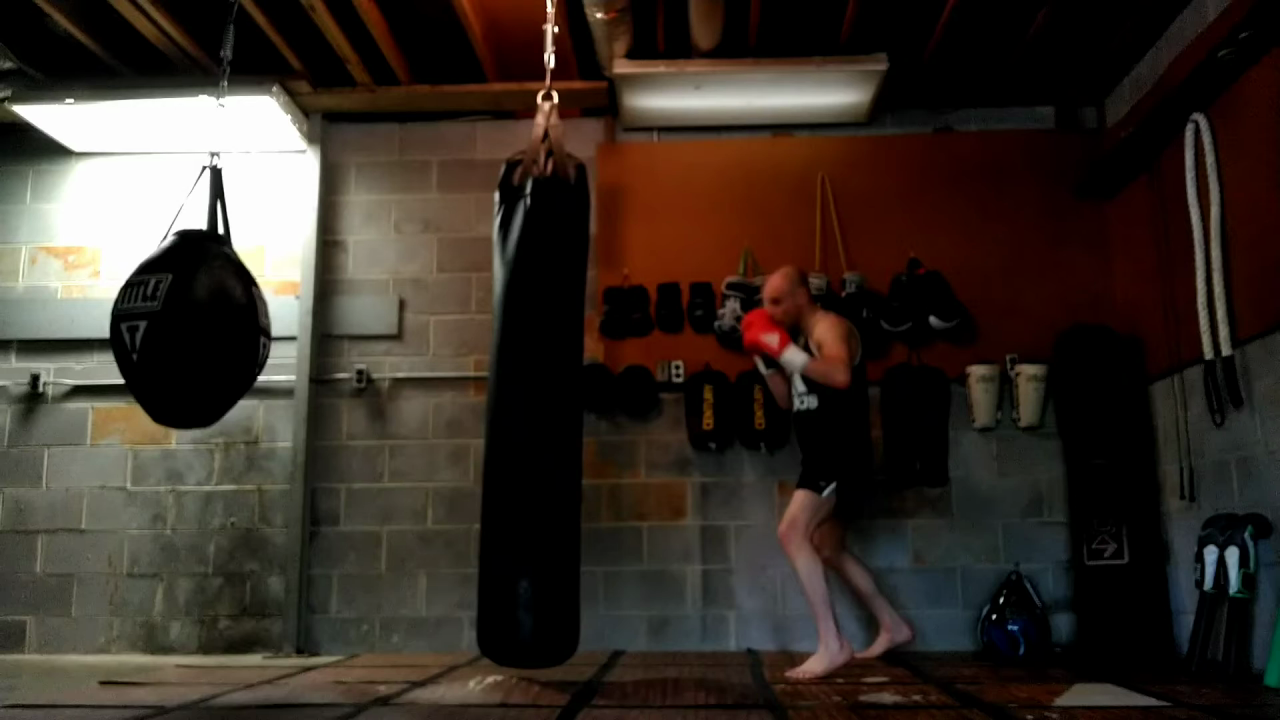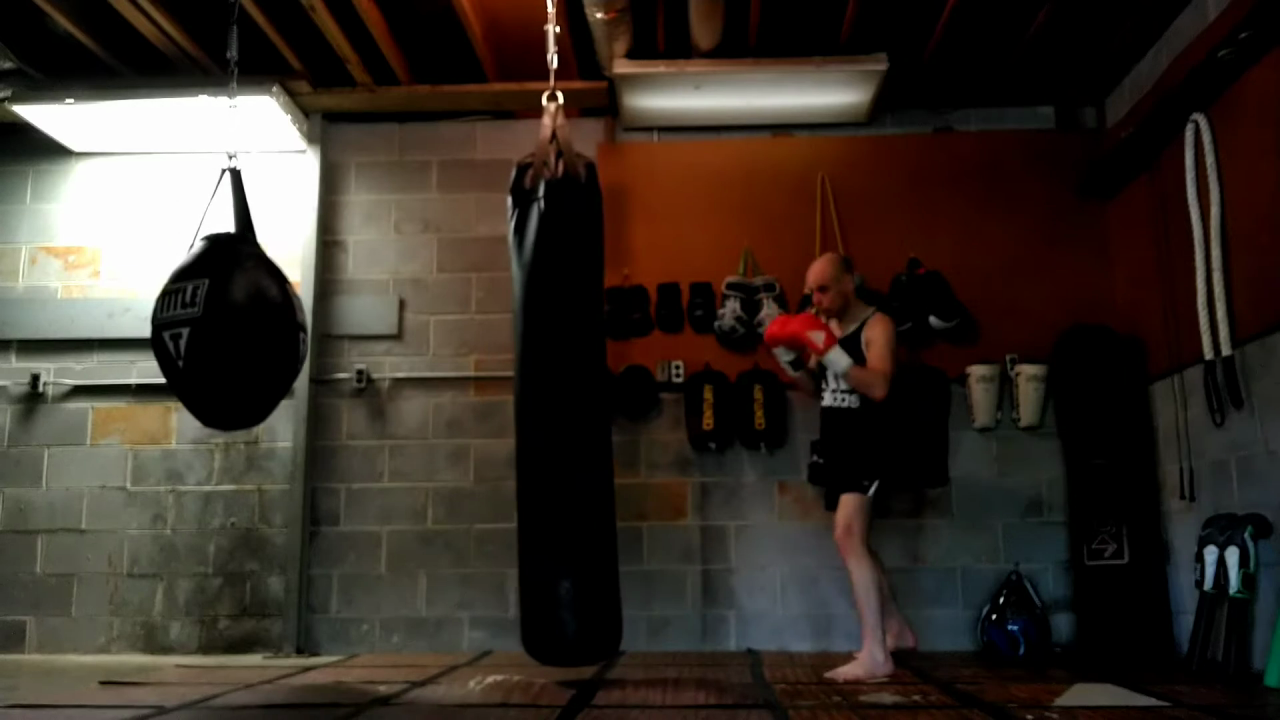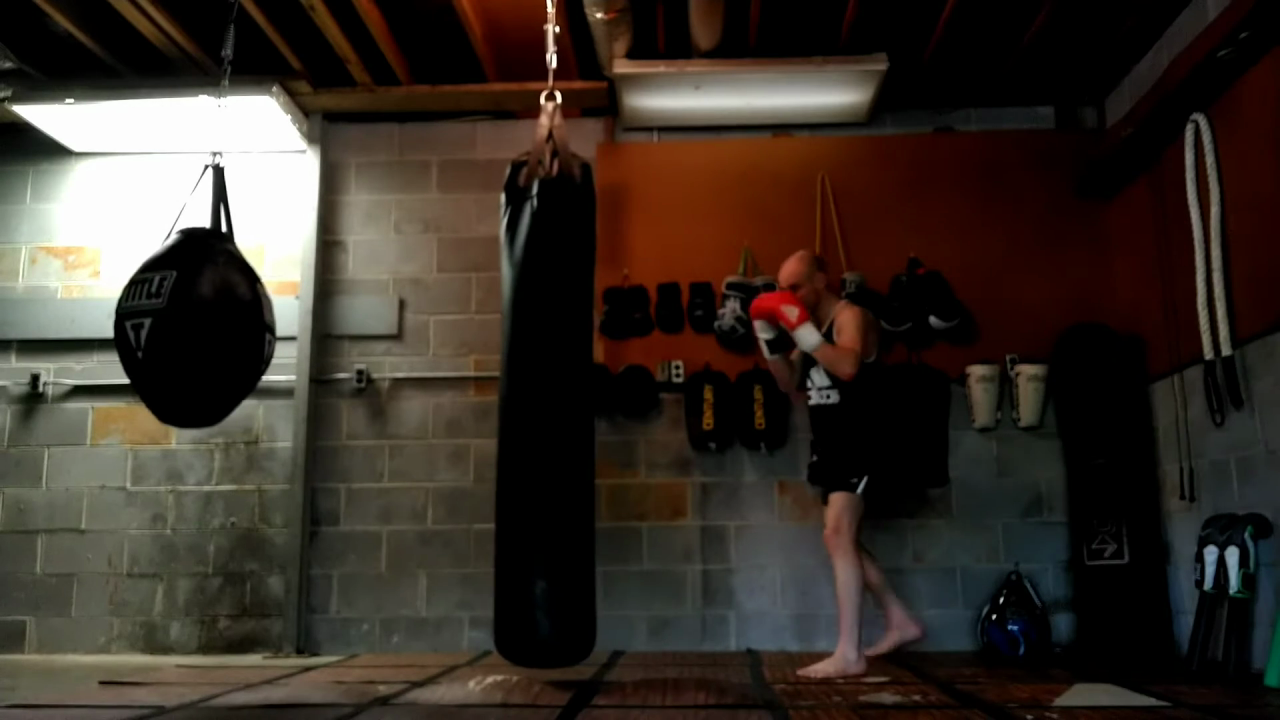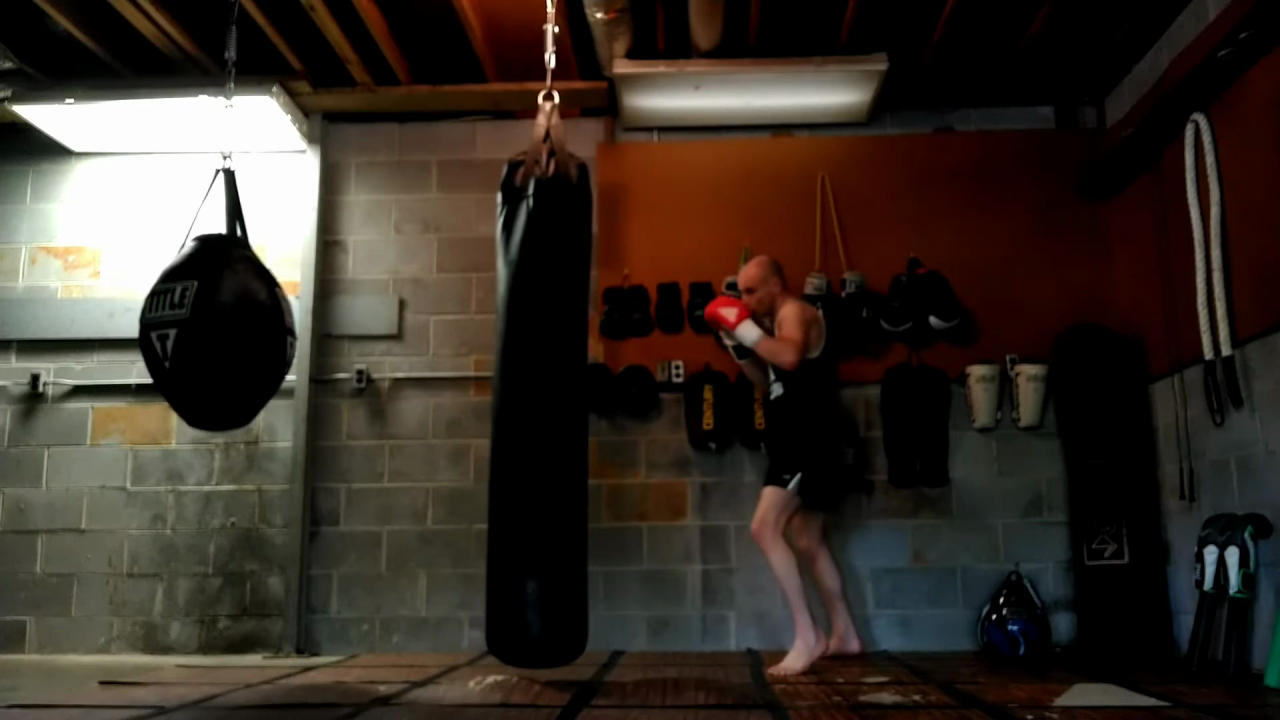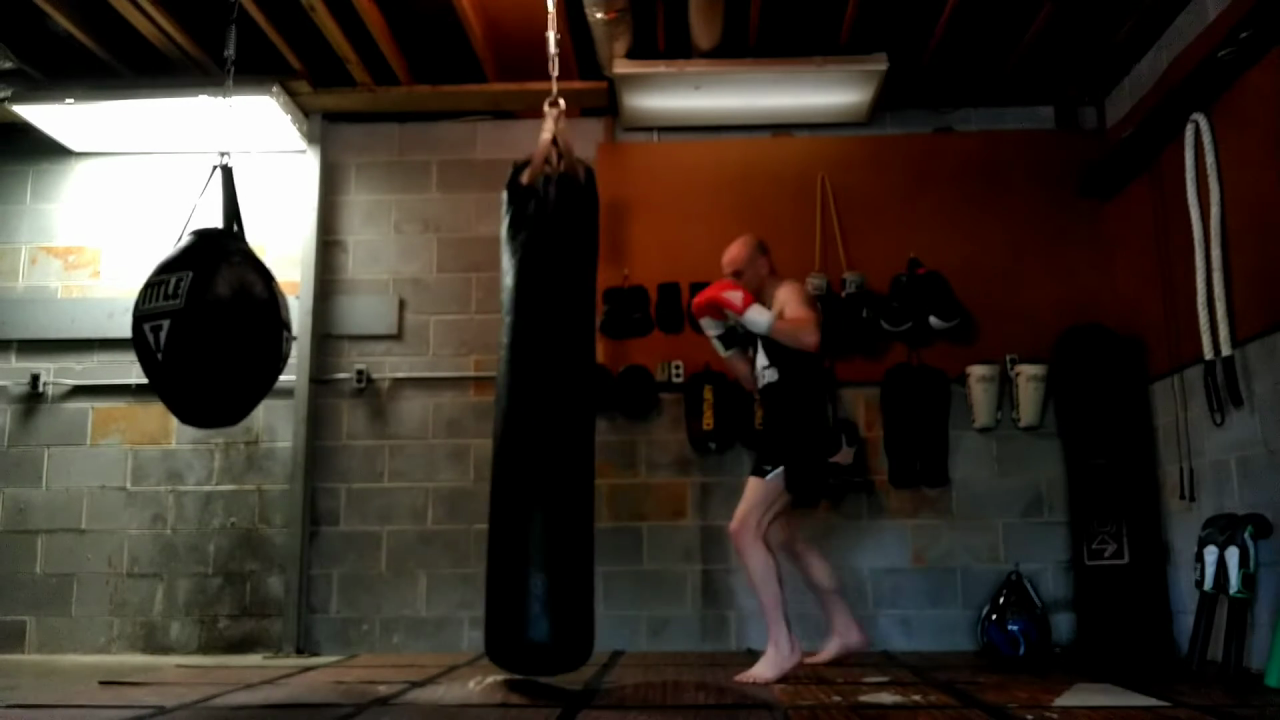
dt=1s
person 1, frame 1
left shoulder: (830, 326)
right shoulder: (803, 337)
left elbow: (840, 375)
right elbow: (788, 398)
left wrist: (783, 349)
right wrist: (765, 354)
left hip: (838, 452)
right hip: (821, 455)
left knee: (792, 532)
right knee: (826, 547)
left ankle: (832, 644)
right ankle: (892, 626)
person 1, frame 2
left shoulder: (877, 325)
right shoulder: (828, 325)
left elbow: (878, 389)
right elbow: (812, 382)
left wrist: (830, 349)
right wrist: (788, 353)
left hip: (865, 448)
right hip: (838, 450)
left knee: (848, 537)
right knee: (851, 543)
left ankle: (875, 656)
right ankle: (897, 630)
person 1, frame 3
left shoulder: (848, 316)
right shoulder: (815, 326)
left elbow: (848, 368)
right elbow: (790, 379)
left wrist: (798, 325)
right wrist: (767, 332)
left hip: (856, 444)
right hip: (831, 447)
left knee: (837, 536)
right knee: (846, 543)
left ankle: (849, 653)
right ankle: (899, 620)
person 1, frame 4
left shoulder: (794, 312)
right shoulder: (778, 321)
left elbow: (789, 358)
right elbow: (766, 379)
left wrist: (742, 326)
right wrist: (734, 340)
left hip: (807, 444)
right hip: (803, 446)
left knee: (765, 528)
right knee: (808, 542)
left ankle: (807, 637)
right ankle: (843, 633)
person 1, frame 5
left shoulder: (789, 293)
right shoulder: (767, 309)
left elbow: (809, 337)
right elbow: (753, 380)
left wrist: (746, 311)
right wrist: (719, 332)
left hip: (796, 433)
right hip: (792, 434)
left knee: (745, 530)
right knee: (788, 539)
left ankle: (781, 646)
right ankle: (845, 629)
